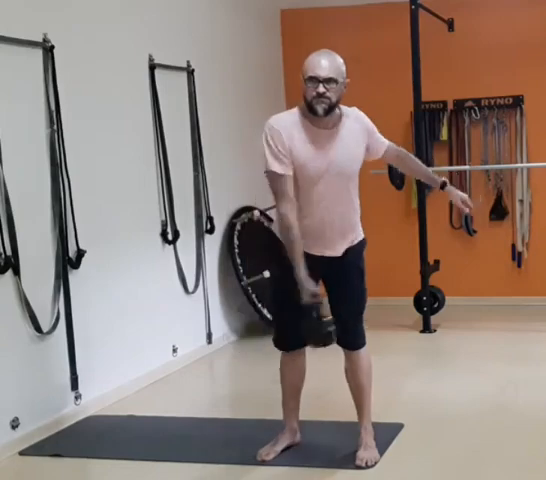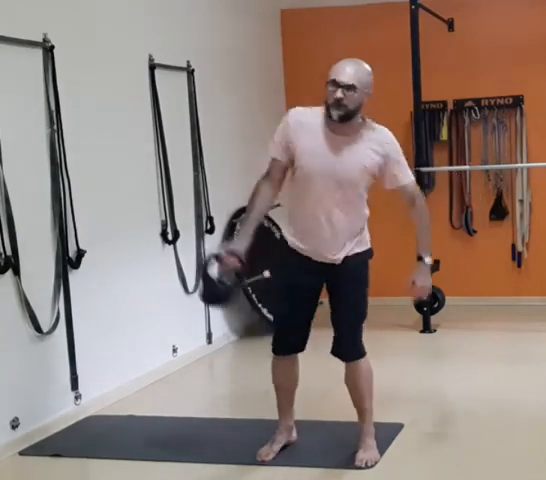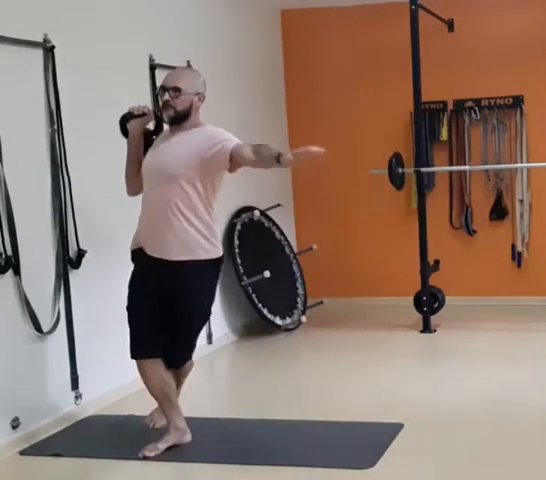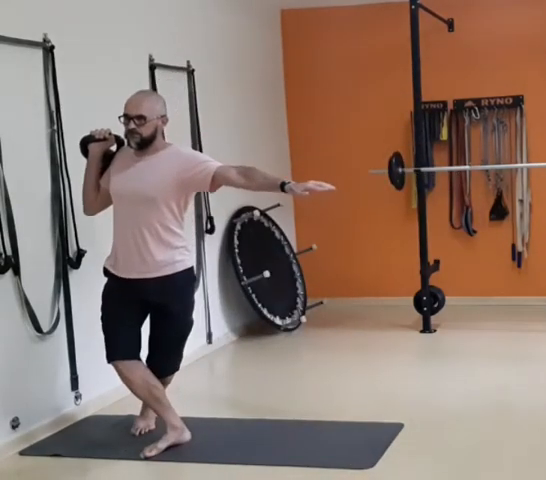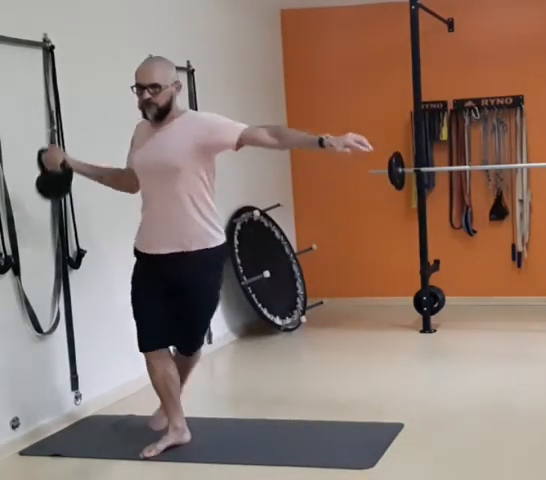
dt=1s
person 1, frame 1
left shoulder: (358, 122)
right shoulder: (279, 128)
left elbow: (396, 155)
right elbow: (285, 206)
left wrist: (444, 185)
right wrist: (301, 275)
left hip: (348, 248)
right hip: (297, 249)
left knee: (354, 342)
right knee: (291, 343)
left ankle: (366, 433)
right ankle: (290, 429)
person 1, frame 2
left shoulder: (382, 142)
right shoulder: (297, 122)
left elbow: (415, 199)
right elbow: (271, 182)
left wrist: (424, 260)
right wrist: (243, 238)
left hip: (350, 256)
right hip: (300, 252)
left knee: (350, 349)
right knee: (284, 347)
left ankle: (368, 436)
right ankle: (286, 428)
person 1, frame 3
left shoulder: (210, 139)
right shoulder: (160, 140)
left elbow: (248, 153)
right elbow: (134, 186)
left wrist: (282, 157)
right wrist: (135, 135)
left hip: (195, 263)
right hip: (149, 260)
left knee: (178, 351)
right knee: (144, 351)
left ankle: (169, 402)
right ankle: (176, 426)
person 1, frame 4
left shoulder: (182, 161)
right shoulder: (120, 159)
left elbow: (237, 174)
right elbow: (90, 206)
left wrist: (286, 186)
right wrist: (94, 157)
left hip: (170, 277)
right hip: (122, 278)
left knee: (163, 362)
right knee: (122, 358)
left ankle: (150, 408)
right ankle: (174, 426)
person 1, frame 5
left shoulder: (202, 125)
right shoulder: (142, 132)
left elbow: (268, 136)
right elbow: (132, 180)
left wrist: (324, 141)
right wrist: (74, 165)
left hip: (201, 252)
right hip: (151, 255)
left knee: (189, 343)
right knee: (153, 346)
left ankle: (172, 396)
right ankle: (177, 426)
